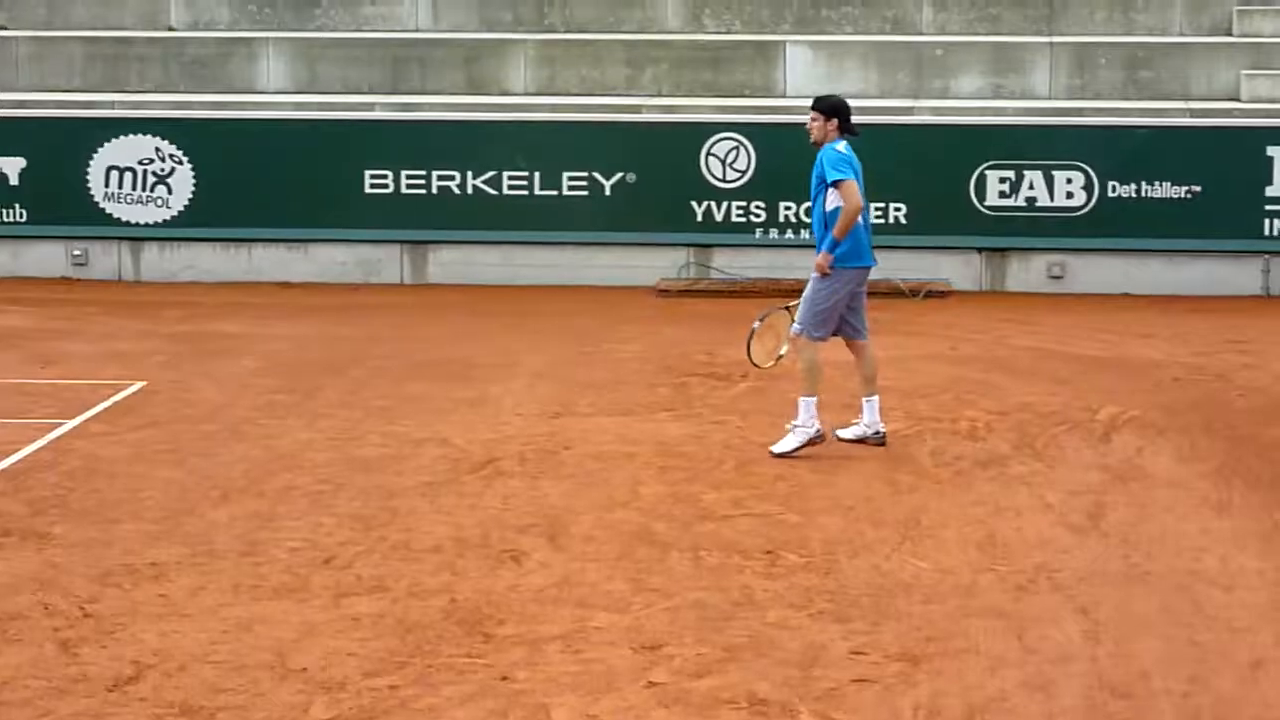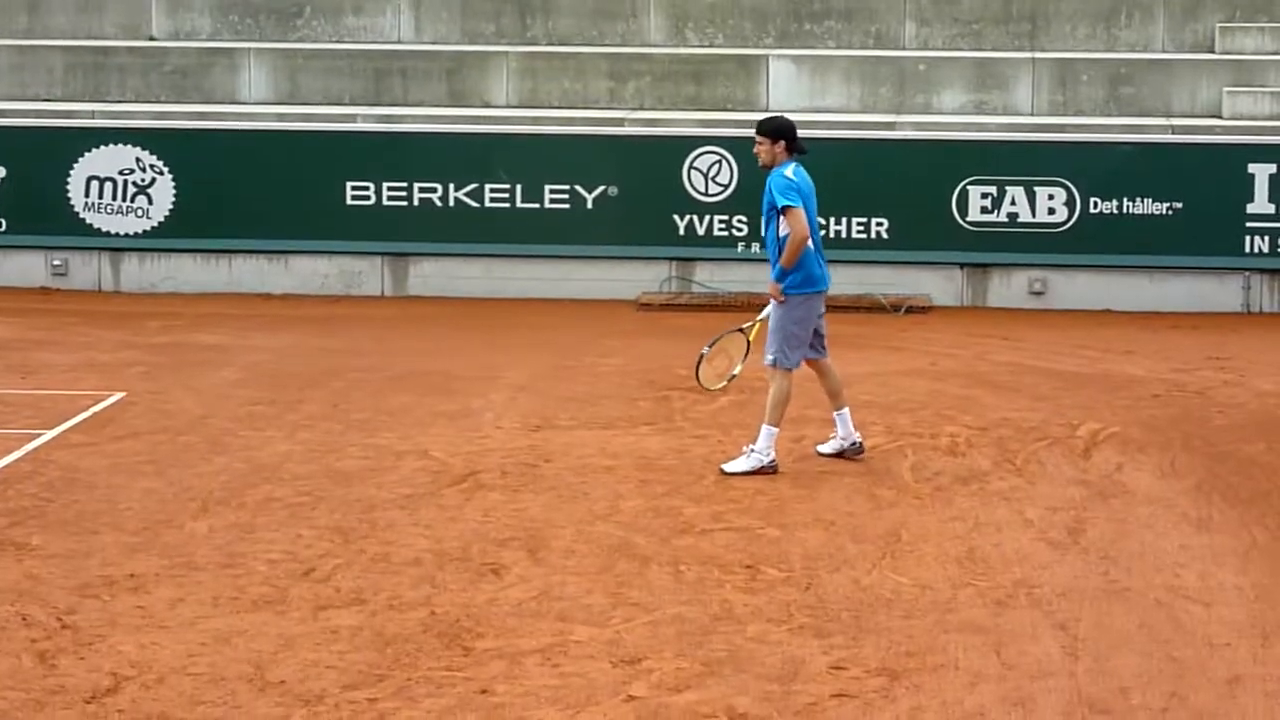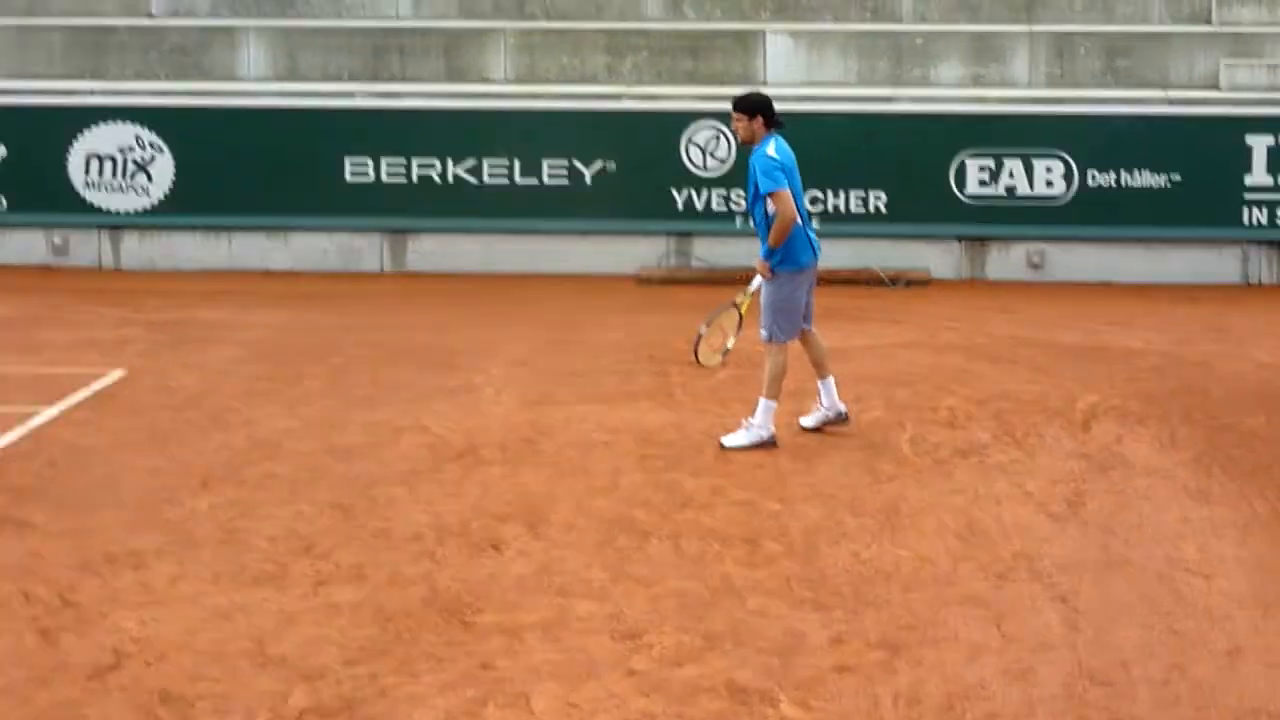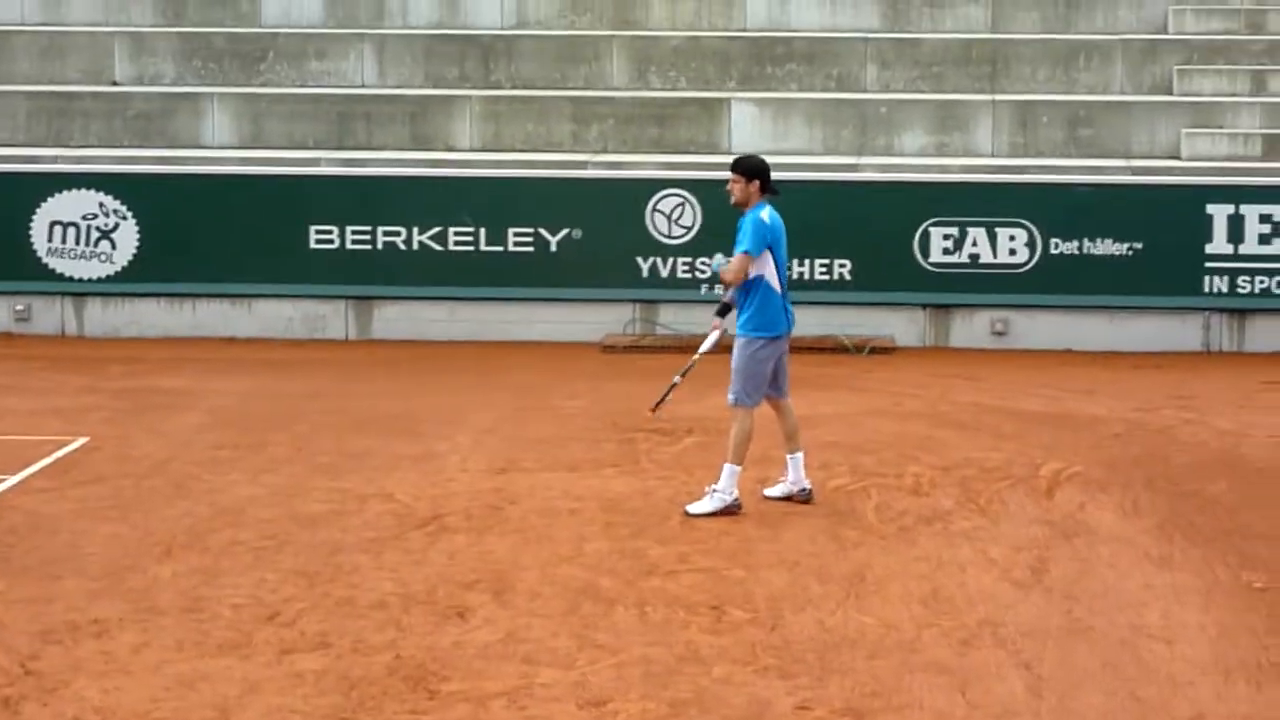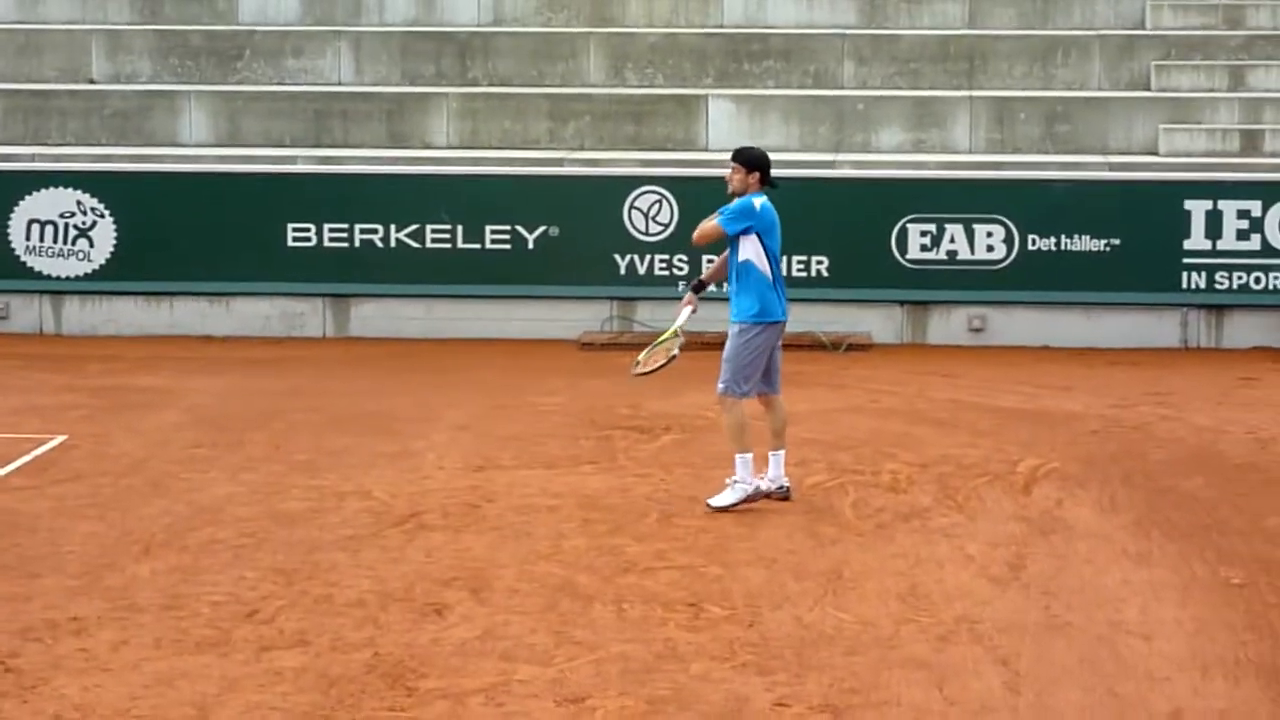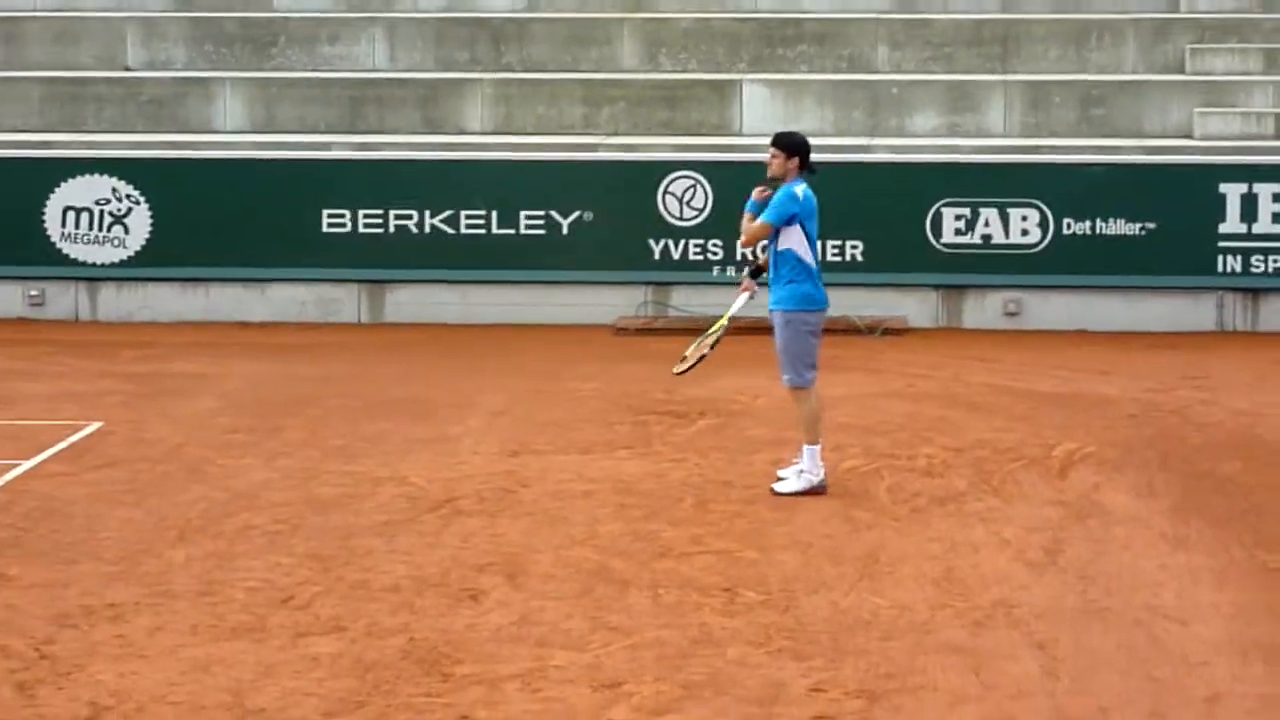
dt=0.3s
person 1, frame 1
left shoulder: (833, 154)
right shoulder: (842, 154)
left elbow: (855, 204)
left wrist: (829, 249)
left hip: (840, 262)
right hip: (853, 262)
left knee: (803, 336)
right knee: (857, 339)
left ankle: (807, 424)
right ankle: (872, 423)
person 1, frame 2
left shoulder: (781, 179)
right shoulder: (796, 174)
left elbow: (800, 233)
left wrist: (778, 277)
left hip: (796, 286)
right hip: (811, 282)
left knee: (779, 367)
right knee: (817, 359)
left ankle: (763, 453)
right ankle: (847, 436)
person 1, frame 3
left shoulder: (764, 159)
right shoulder: (776, 147)
left elbow: (786, 215)
left wrist: (766, 255)
left hip: (786, 260)
right hip: (802, 254)
left knee: (774, 340)
right knee: (803, 330)
left ankle: (762, 427)
right ankle: (831, 405)
person 1, frame 4
left shoulder: (757, 221)
right shoulder: (762, 218)
left elbow: (735, 275)
left wrist: (723, 266)
right wrist: (725, 307)
left hip: (760, 327)
right hip: (774, 322)
left knee: (741, 406)
right knee: (778, 399)
left ankle: (726, 492)
right ankle: (797, 481)
person 1, frame 5
left shoulder: (748, 207)
right shoulder: (757, 209)
left elbow: (699, 237)
right elbow: (731, 256)
left wrist: (724, 209)
right wrist: (698, 286)
left hip: (754, 316)
right hip: (767, 314)
left knee: (730, 394)
right knee: (769, 395)
left ankle: (744, 480)
right ankle: (776, 478)
person 1, frame 6
left shoulder: (789, 195)
right shoulder: (797, 194)
left elbow: (748, 236)
left wrist: (752, 204)
right wrist: (755, 271)
left hip: (796, 303)
right hip: (795, 300)
left knee: (799, 385)
right knee: (801, 383)
left ankle: (812, 473)
right ankle: (810, 461)
